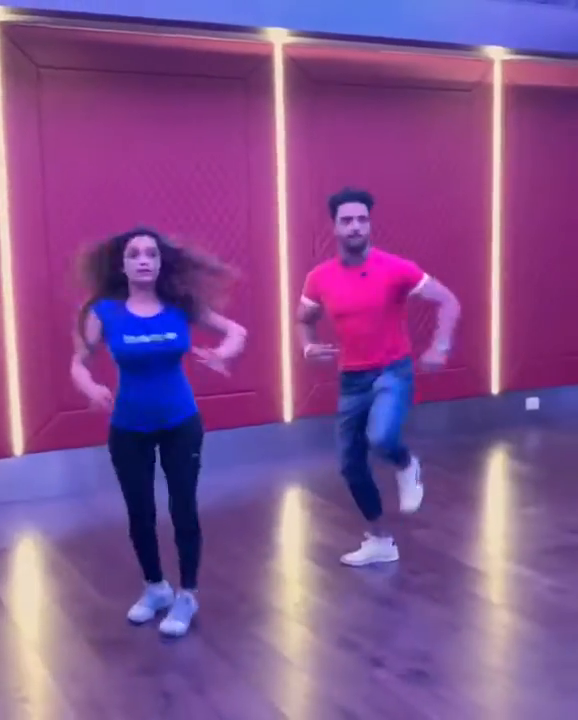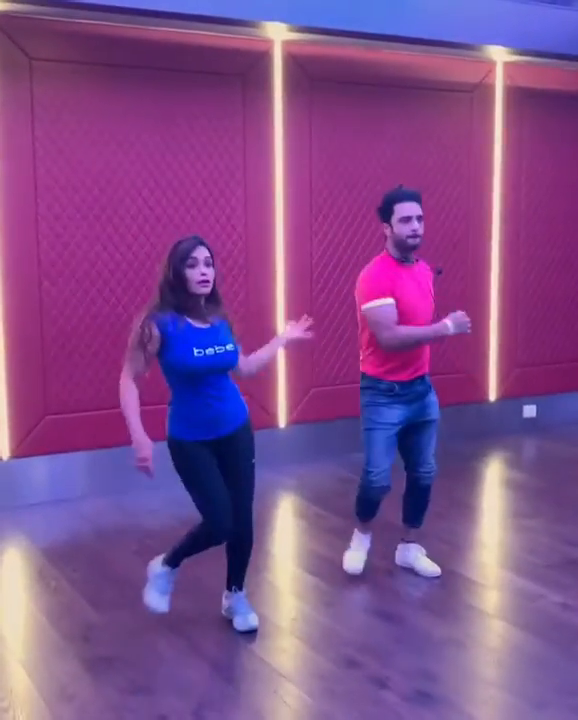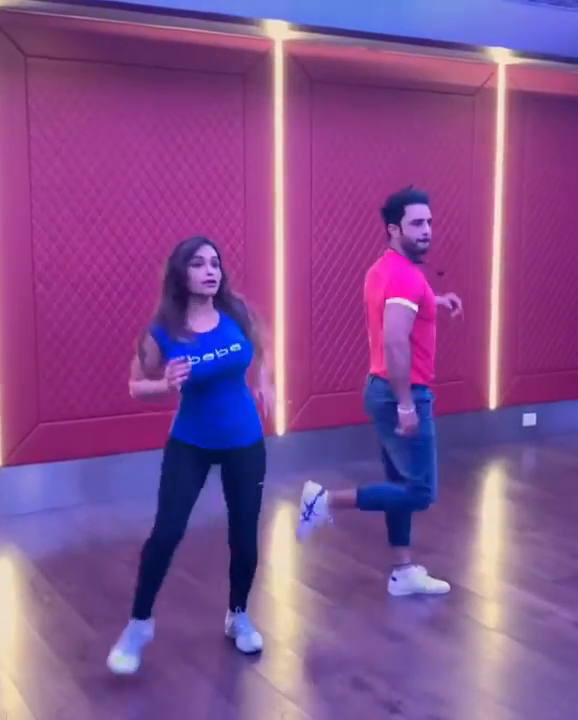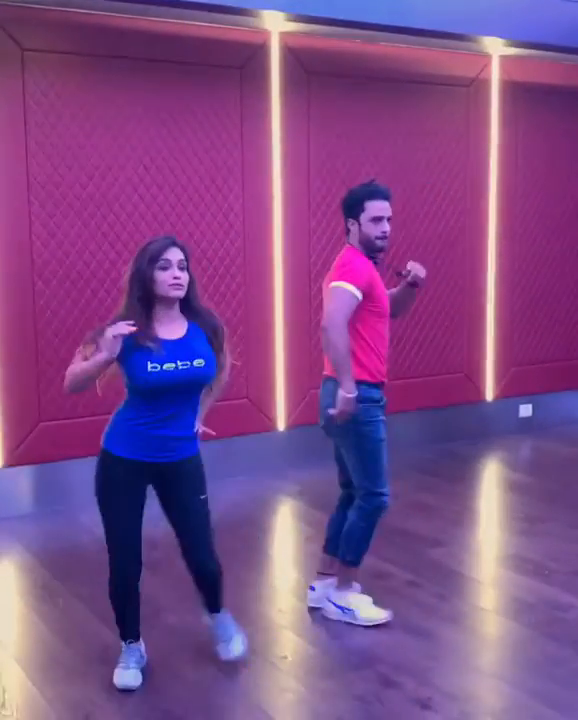
dt=0.5s
person 1, frame 1
left shoulder: (183, 307)
right shoulder: (103, 312)
left elbow: (236, 330)
right elbow: (79, 363)
left wrist: (221, 353)
right wrist: (90, 386)
left hip: (180, 424)
right hip: (128, 429)
left knee: (183, 510)
right knee: (140, 515)
left ankle: (185, 595)
right ankle: (155, 589)
person 1, frame 2
left shoulder: (220, 321)
right shoulder: (160, 325)
right elbow: (129, 380)
left wrist: (280, 340)
right wrist: (139, 437)
left hip: (236, 430)
right hip: (190, 439)
left knee: (242, 520)
right knee: (220, 522)
left ankle: (235, 596)
right ankle: (164, 566)
person 1, frame 3
left shoulder: (237, 313)
right shoulder: (161, 332)
left elbow: (257, 350)
right elbow: (136, 385)
left wrist: (263, 385)
right wrist: (163, 385)
left hip: (244, 441)
right hip: (189, 444)
left knee: (244, 539)
right knee: (166, 534)
left ankle: (238, 617)
right ankle: (139, 626)
person 1, frame 4
left shoulder: (205, 326)
right shoulder: (127, 333)
left elbow: (221, 371)
right elbow: (72, 383)
left wrist: (199, 413)
right wrist: (106, 354)
left hip: (180, 458)
right hip: (123, 461)
left knee: (201, 556)
right knee: (126, 563)
left ankle: (219, 617)
right ankle: (132, 647)
person 2, frame 1
left shoulder: (396, 268)
right shoulder: (319, 277)
left elbow: (449, 302)
right elbow: (303, 321)
left wrist: (441, 345)
right wrist: (309, 346)
left hip: (392, 372)
right hip: (350, 382)
left knee: (381, 439)
right knee: (351, 465)
left ankle: (407, 466)
right ankle: (379, 541)
person 2, frame 2
left shoulder: (425, 271)
right shoulder: (375, 277)
right elbow: (390, 338)
right wrist: (446, 328)
left hip: (421, 388)
right hip: (383, 393)
left knee: (423, 474)
right knee: (376, 478)
left ankle: (409, 547)
right ankle: (361, 534)
person 2, frame 3
left shoulder: (386, 269)
right shoulder: (405, 276)
right elbow: (395, 343)
left wrist: (435, 304)
right wrist: (405, 406)
left hip: (388, 391)
right hip: (403, 395)
left knee: (402, 483)
right knee: (420, 492)
left ankle: (404, 572)
right ankle: (326, 501)
person 2, frame 4
left shoulder: (359, 268)
right shoulder: (354, 267)
left elbow: (391, 310)
right elbow: (331, 324)
left wrist: (408, 286)
right wrist: (345, 386)
left hip: (358, 396)
right hip: (355, 398)
left knee: (356, 492)
right knee: (372, 497)
left ankle: (324, 584)
right ankle: (341, 593)
